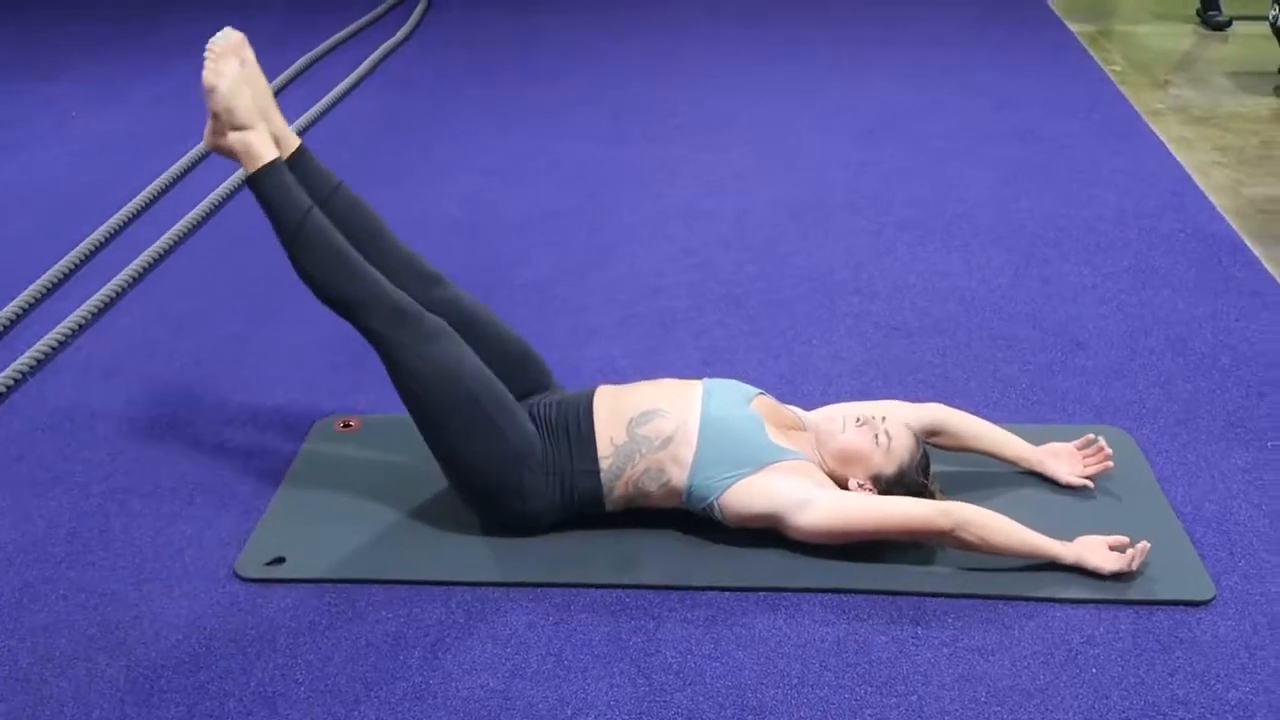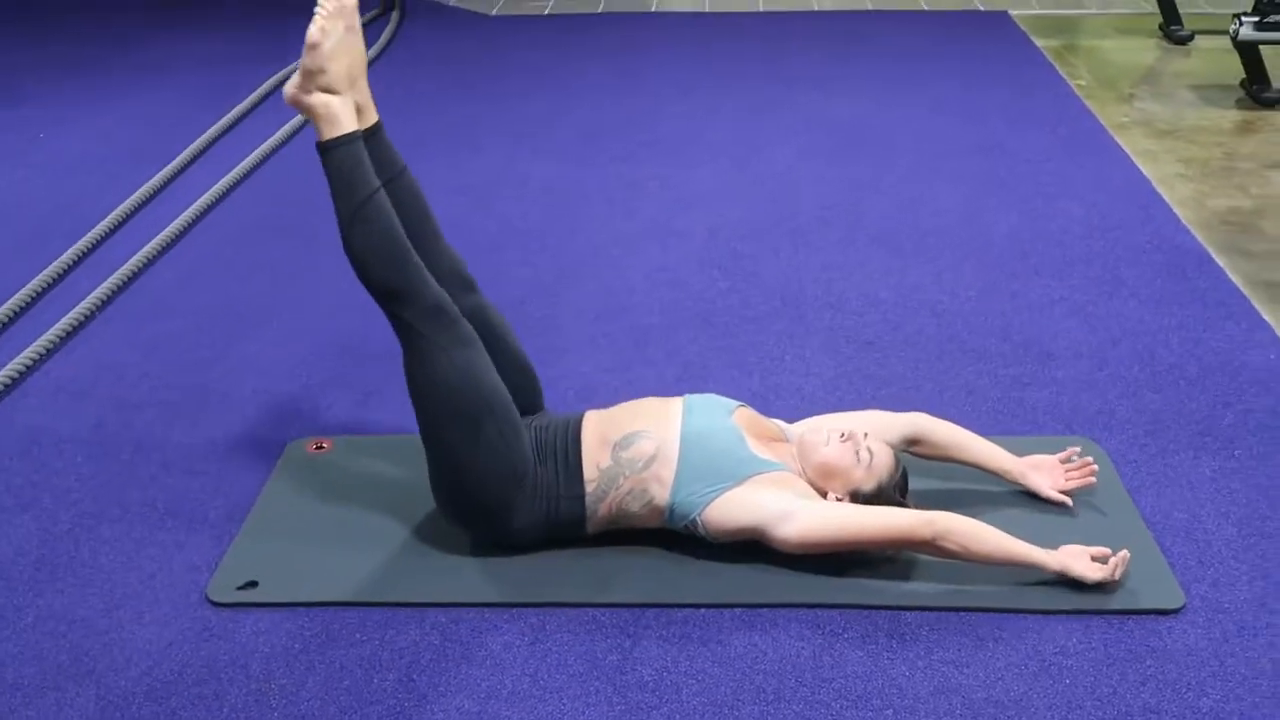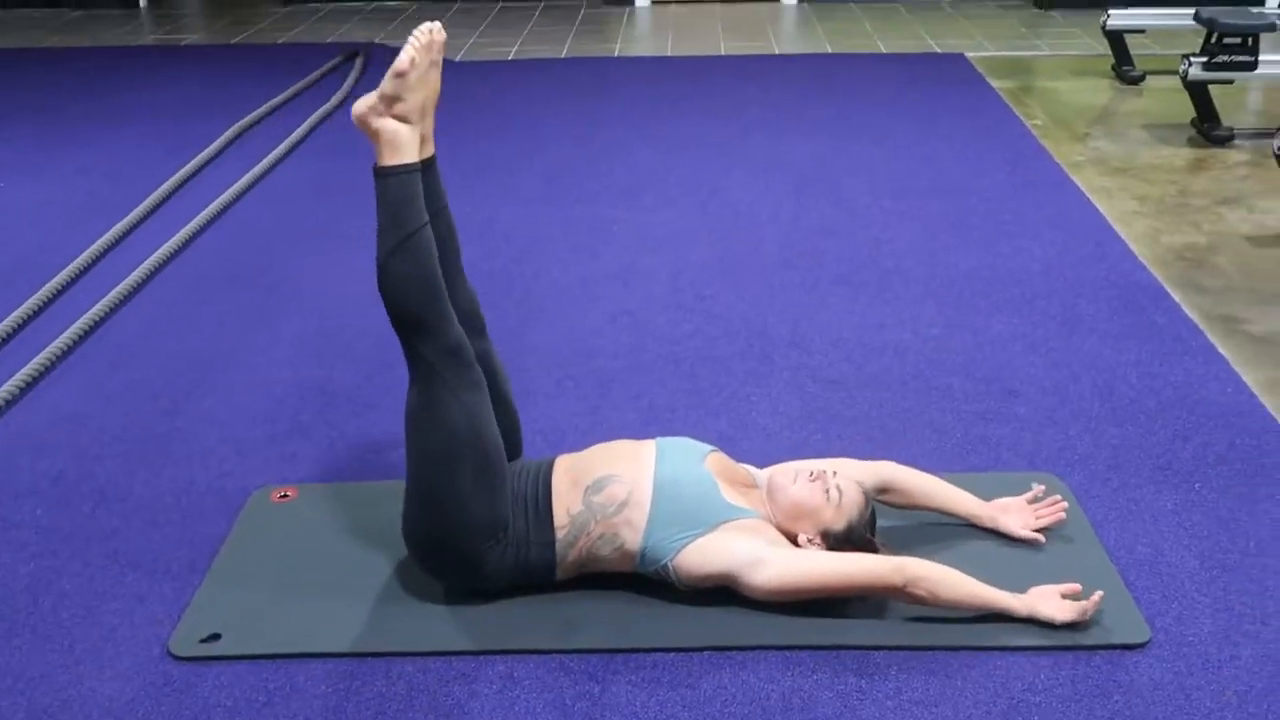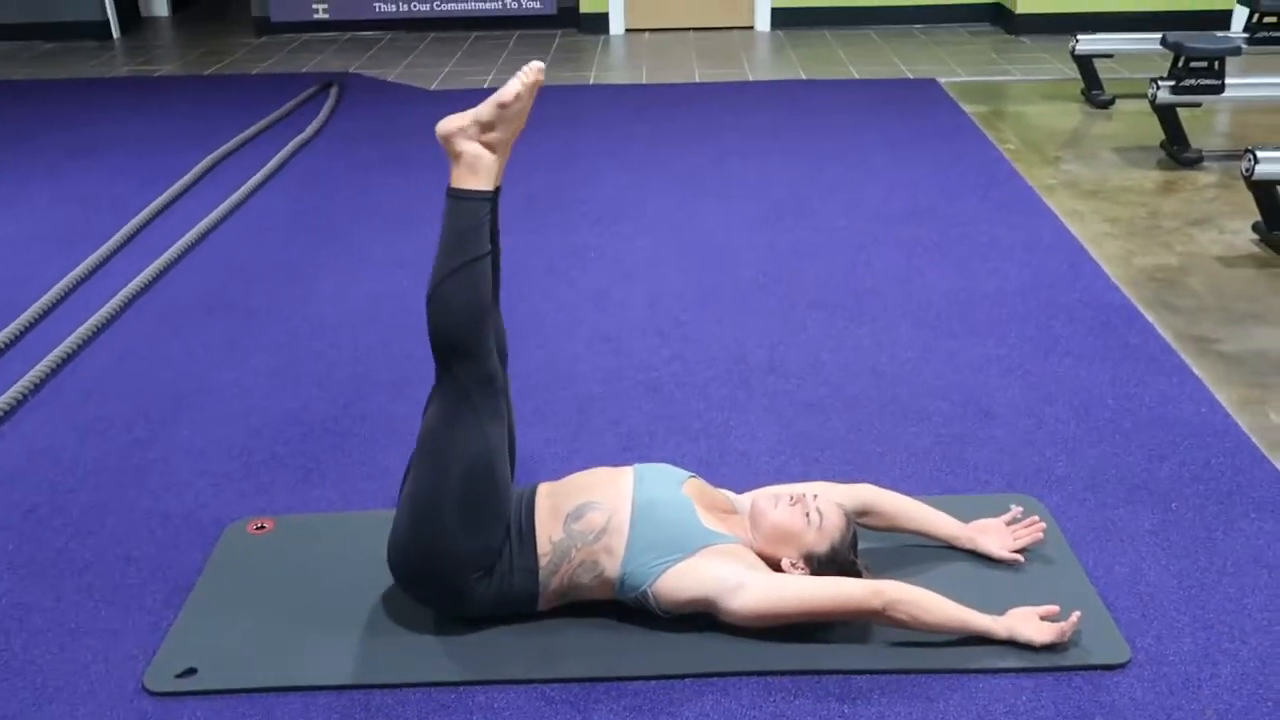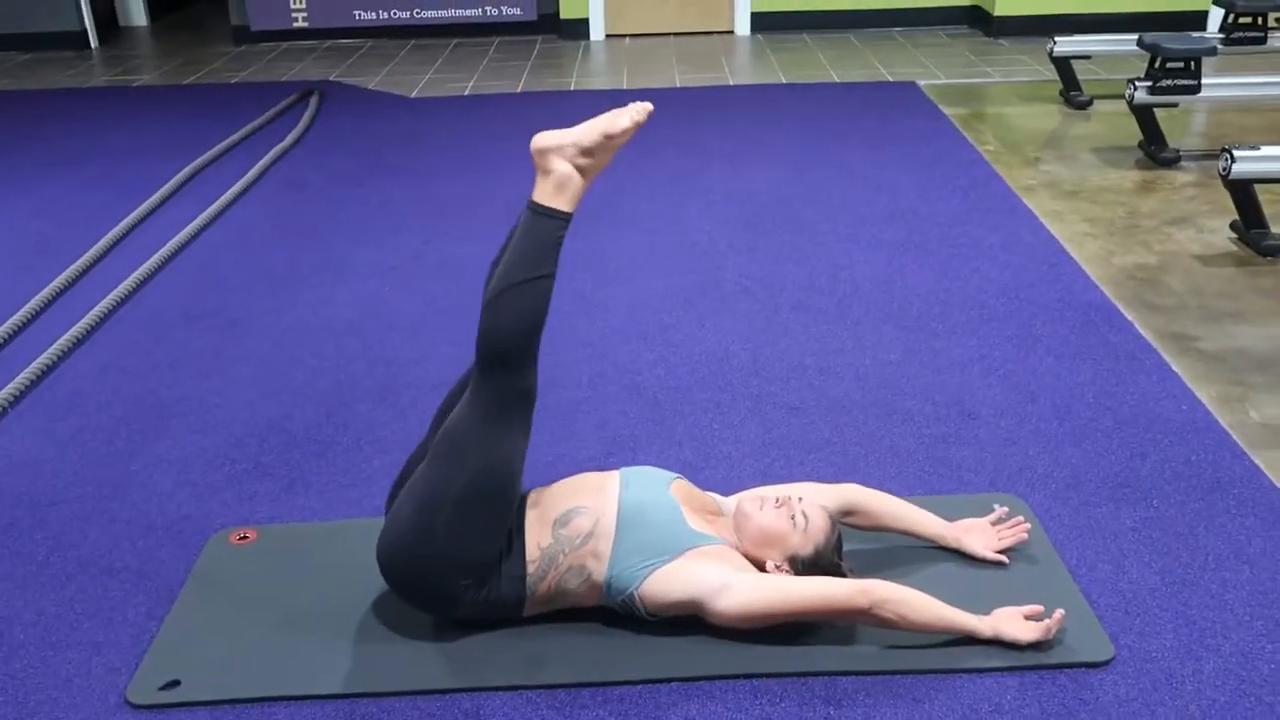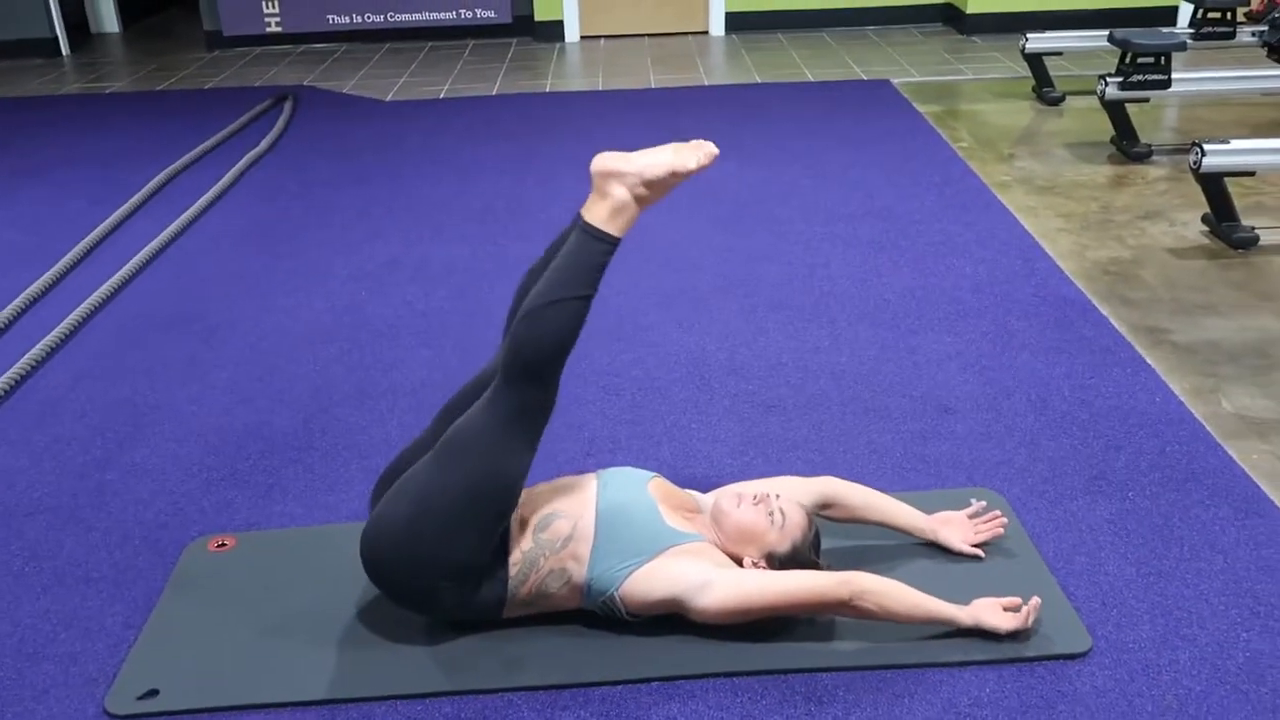
dt=0.5s
person 1, frame 1
left shoulder: (804, 497)
right shoulder: (803, 428)
left elbow: (946, 519)
right elbow: (936, 413)
left wrist: (1070, 554)
right wrist: (1037, 457)
left hip: (530, 476)
right hip: (560, 410)
left knee: (397, 315)
right knee: (422, 290)
left ankle: (259, 152)
right ankle: (273, 140)
person 1, frame 2
left shoulder: (784, 510)
right shoulder: (790, 442)
left elbow: (928, 528)
right elbow: (917, 423)
left wrist: (1054, 563)
right wrist: (1018, 470)
left hip: (512, 498)
right hip: (537, 443)
left knee: (421, 303)
right knee: (448, 291)
left ankle: (335, 114)
person 1, frame 3
left shoulder: (755, 555)
right shoulder: (755, 486)
left elbow: (898, 576)
right elbow: (886, 471)
left wrist: (1021, 605)
right wrist: (986, 513)
left hip: (481, 542)
right hip: (520, 491)
left knee: (439, 341)
left ankle: (398, 140)
person 1, frame 4
left shoulder: (736, 582)
right shoulder: (735, 511)
left elbow: (880, 599)
right elbow: (862, 495)
left wrist: (1002, 627)
right wrist: (966, 535)
left hip: (459, 565)
right hip: (493, 524)
left knee: (470, 367)
left ankle: (477, 162)
person 1, frame 5
left shoulder: (721, 584)
right shoulder: (719, 514)
left elbow: (864, 599)
right elbow: (850, 494)
left wrist: (986, 627)
right wrist: (952, 533)
left hip: (445, 565)
left knee: (505, 369)
person 1, frame 6
left shoulder: (703, 583)
right shoulder: (697, 511)
left elbow: (845, 591)
right elbow: (824, 488)
left wrist: (965, 616)
right wrist: (928, 525)
left hip: (425, 561)
left knee: (529, 377)
